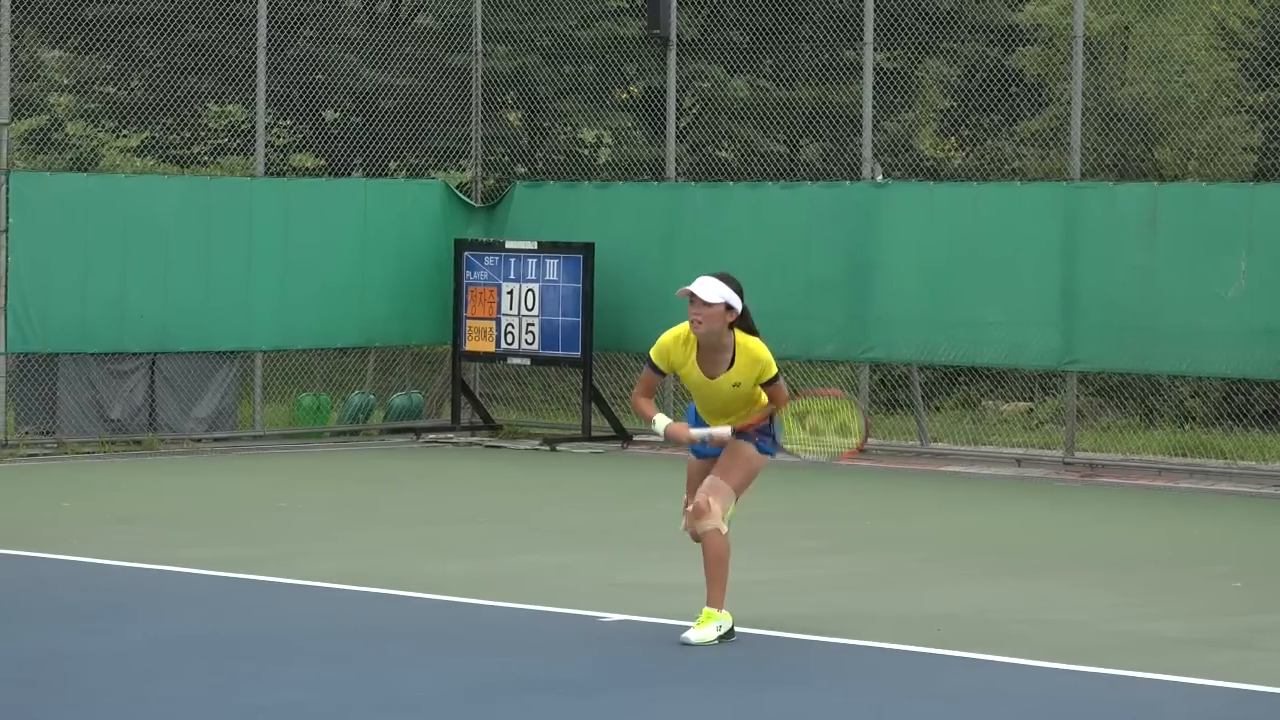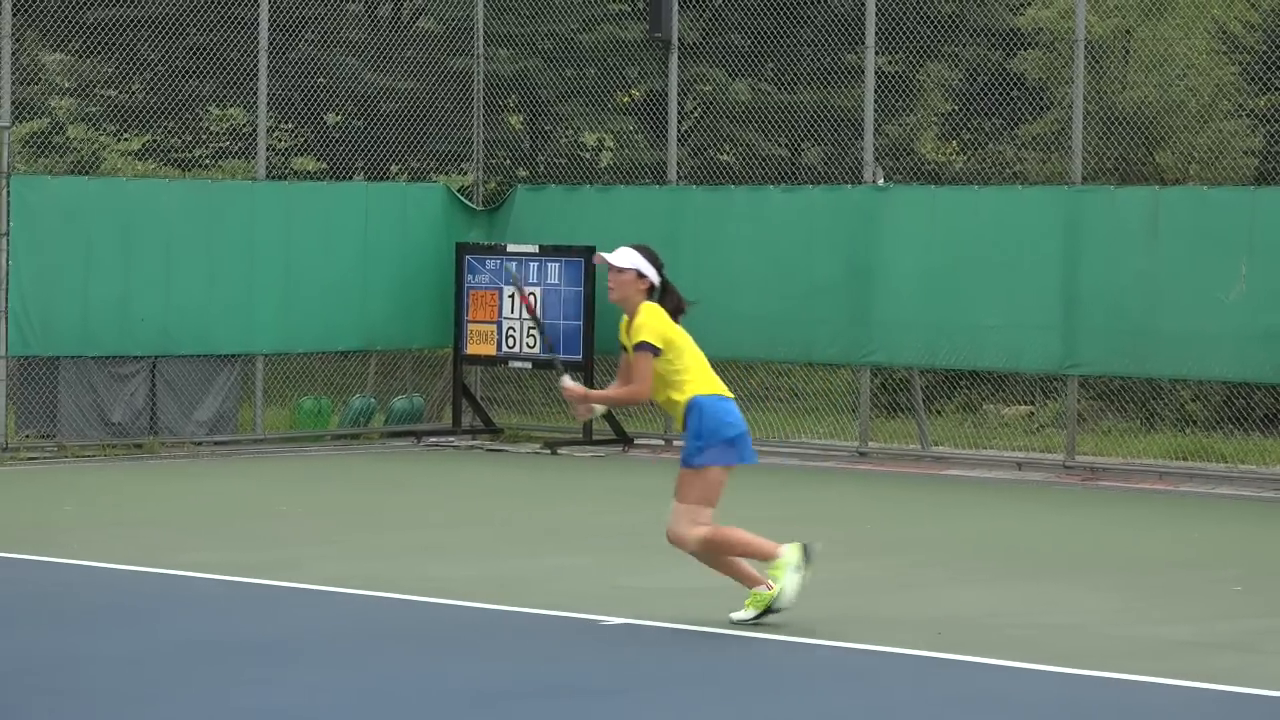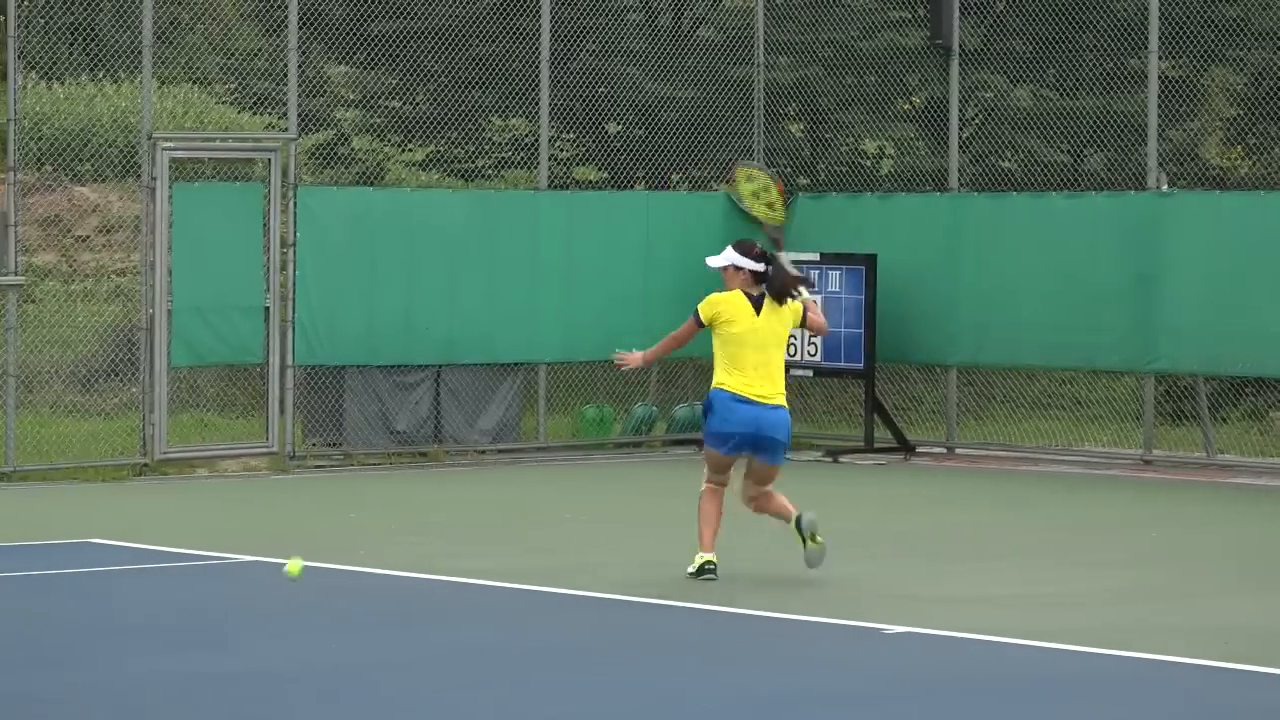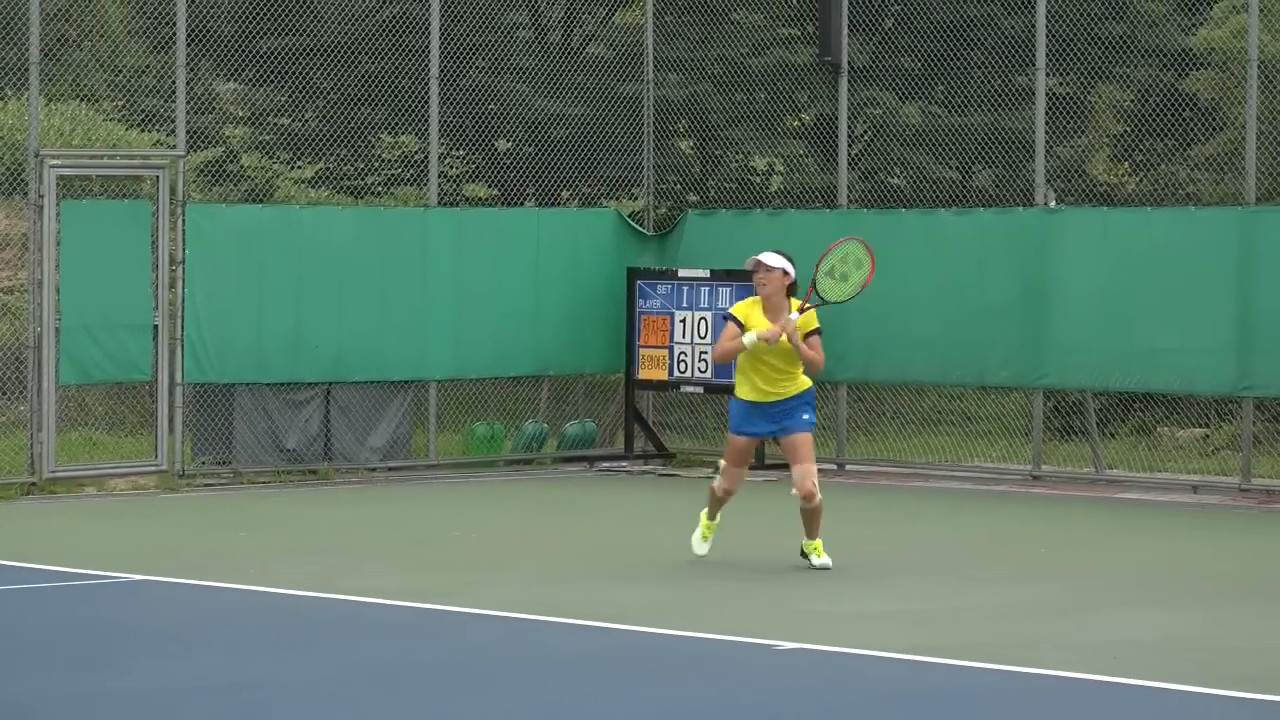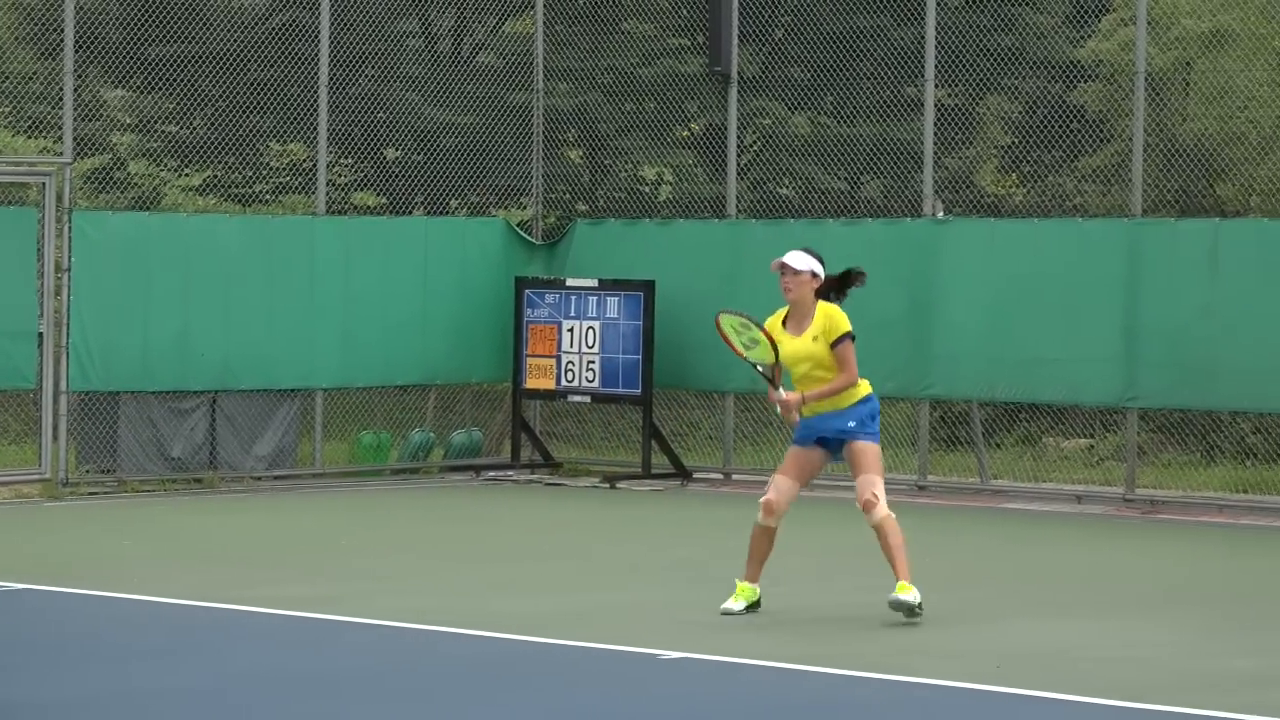
dt=1s
person 1, frame 1
left shoulder: (756, 354)
right shoulder: (672, 342)
left elbow: (781, 406)
right elbow: (641, 396)
left wrist: (733, 432)
right wrist: (667, 426)
left hip: (750, 431)
right hip: (705, 426)
left knee: (707, 508)
right knee: (696, 526)
left ankle: (718, 616)
person 1, frame 2
left shoulder: (650, 321)
right shoulder: (630, 322)
left elbow: (641, 393)
right elbow: (623, 382)
left wrist: (586, 394)
right wrist: (592, 402)
left hip: (711, 419)
right hip: (713, 422)
left knee: (689, 532)
right knee: (681, 533)
left ankle: (783, 556)
right ankle: (765, 591)
person 1, frame 3
left shoulder: (718, 302)
right shoulder: (785, 306)
left elbow: (677, 340)
right elbow: (821, 328)
left wrist: (642, 359)
right wrist: (803, 292)
left hip: (729, 409)
right hip: (773, 418)
left knee: (714, 484)
right knee: (757, 496)
left ankle: (706, 558)
right ankle: (798, 520)
person 1, frame 4
left shoulder: (804, 314)
right shoulder: (743, 311)
left elbow: (817, 366)
right elbow: (719, 353)
left wrist: (795, 341)
right wrist: (757, 337)
left hip: (793, 402)
right hip: (749, 403)
left knee: (807, 488)
right knee: (728, 483)
left ankle: (813, 543)
right ankle: (710, 518)
person 1, frame 5
left shoulder: (831, 316)
right shoulder: (773, 326)
left elbow: (850, 377)
right elbow: (771, 382)
left wrist: (802, 398)
right wrist: (783, 404)
left hip: (854, 411)
right hip: (814, 421)
left knee: (870, 499)
right knee: (771, 503)
left ankle: (905, 588)
right ankle: (748, 589)
